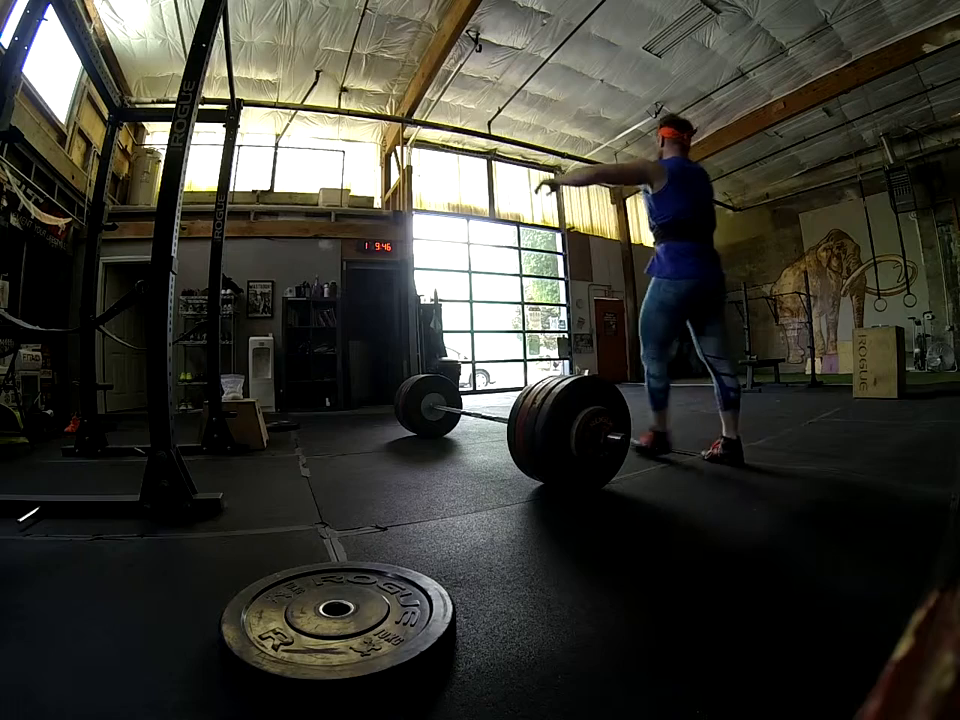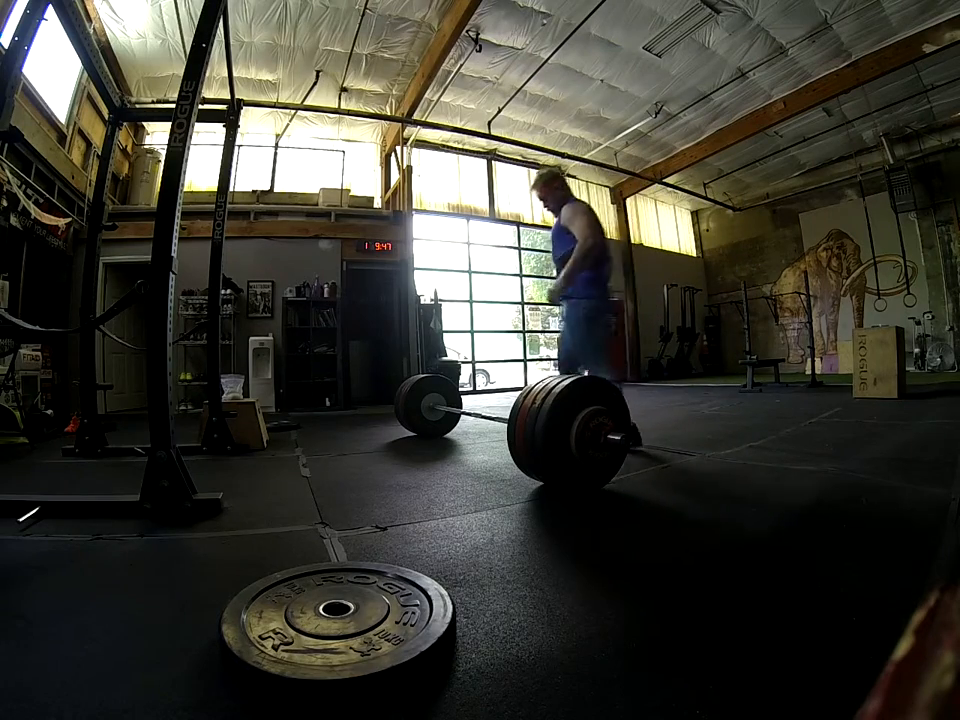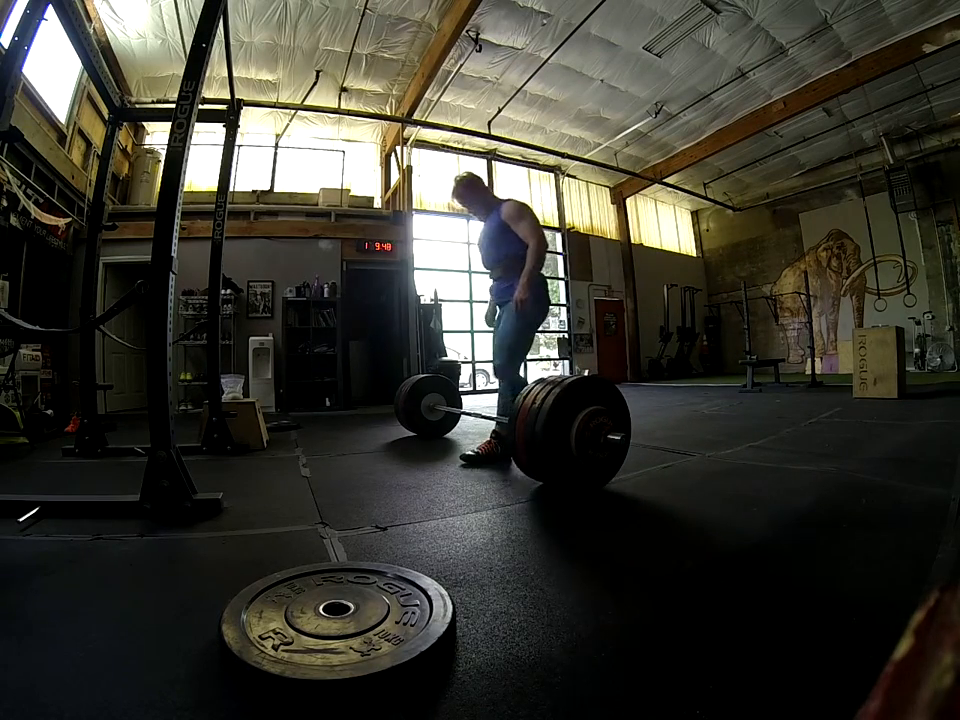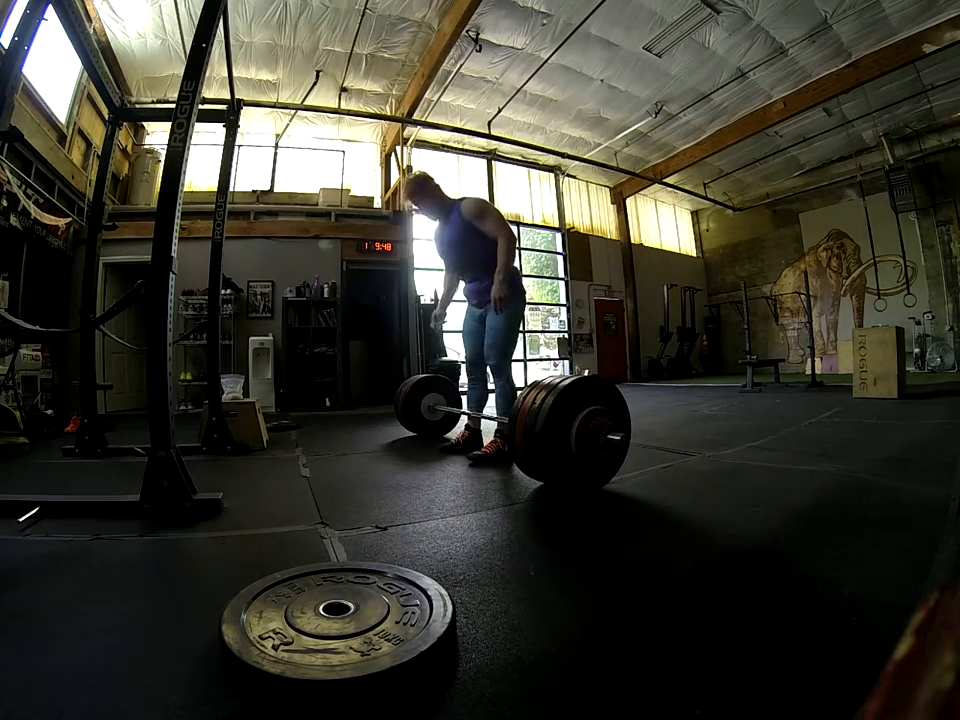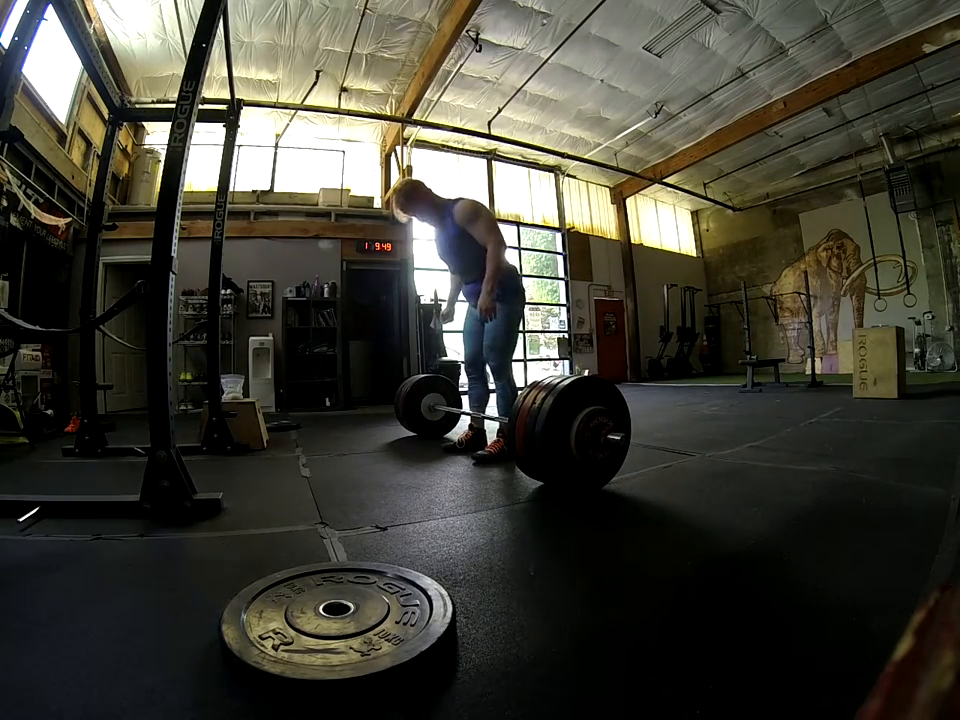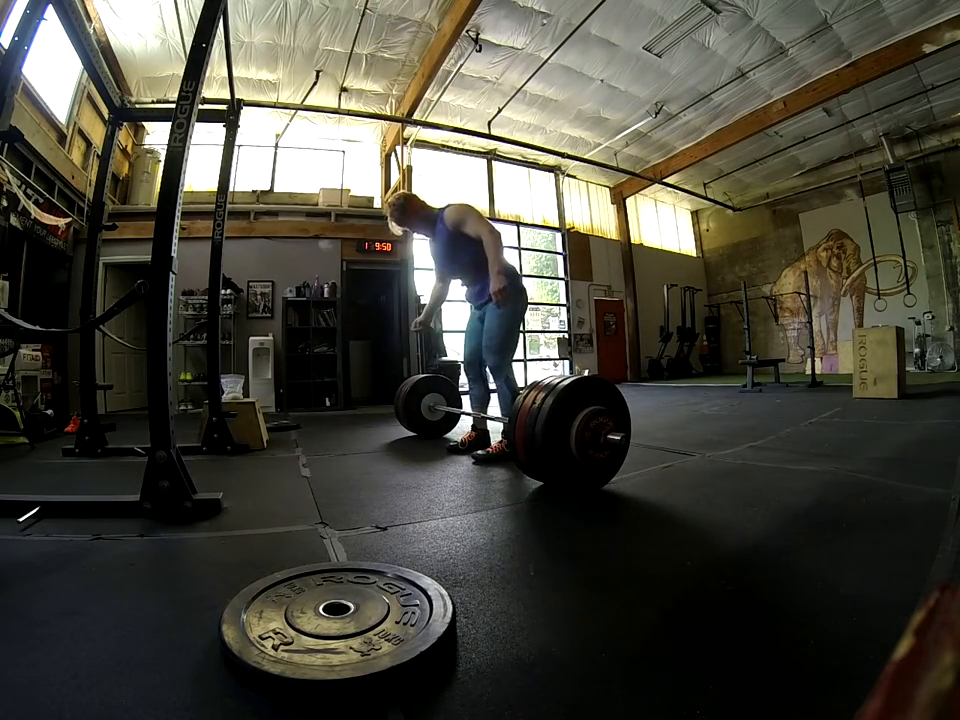
dt=0.7s
person 1, frame 1
left shoulder: (659, 170)
right shoulder: (701, 177)
left elbow: (597, 173)
left wrist: (557, 179)
left hip: (674, 272)
right hip: (708, 271)
left knee: (655, 354)
right knee: (716, 357)
left ankle: (658, 432)
right ankle: (730, 439)
person 1, frame 2
left shoulder: (573, 211)
right shoulder: (575, 212)
left elbow: (588, 242)
right elbow: (602, 254)
left wrist: (562, 281)
left hip: (581, 297)
right hip: (579, 297)
left knee: (595, 363)
right knee: (567, 366)
person 1, frame 3
left shoulder: (510, 209)
right shoulder: (489, 226)
left elbow: (538, 242)
left wrist: (525, 284)
right wrist: (491, 304)
left hip: (525, 299)
right hip: (505, 302)
left knee: (504, 365)
right knee: (505, 366)
left ankle: (501, 439)
person 1, frame 4
left shoulder: (471, 208)
right shoulder: (441, 232)
left elbow: (507, 237)
left wrist: (500, 281)
right wrist: (442, 306)
left hip: (503, 295)
right hip: (476, 301)
left knee: (497, 364)
right knee: (474, 366)
left ankle: (504, 439)
right ankle: (472, 432)
person 1, frame 5
left shoulder: (464, 210)
right shoulder: (439, 230)
left elbow: (496, 245)
left wrist: (488, 291)
right wrist: (450, 302)
left hip: (501, 296)
right hip: (475, 302)
left knee: (498, 365)
right knee: (473, 365)
left ankle: (505, 438)
right ankle: (475, 431)
person 1, frame 6
left shoulder: (453, 215)
right shoulder: (435, 241)
left elbow: (490, 233)
right elbow: (441, 283)
left wrist: (497, 276)
right wrist: (426, 316)
left hip: (502, 295)
right hip: (480, 302)
left knee: (497, 363)
right knee: (472, 364)
right ankle: (479, 431)
